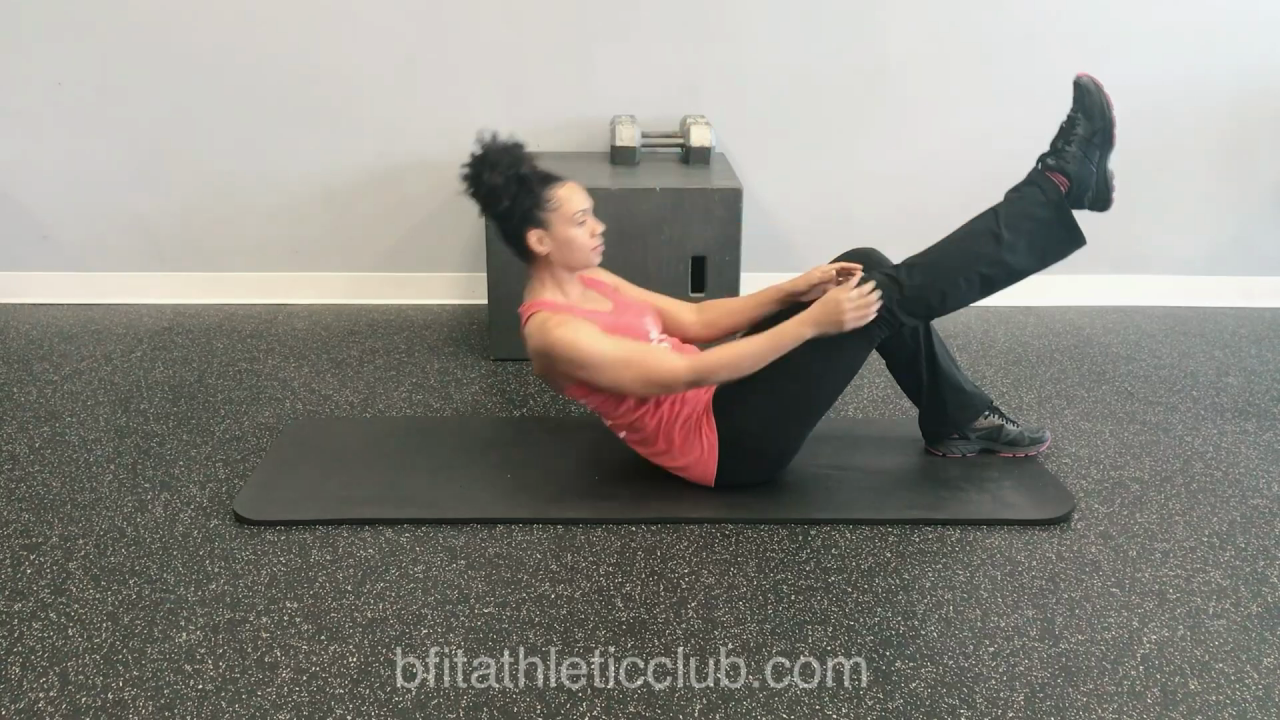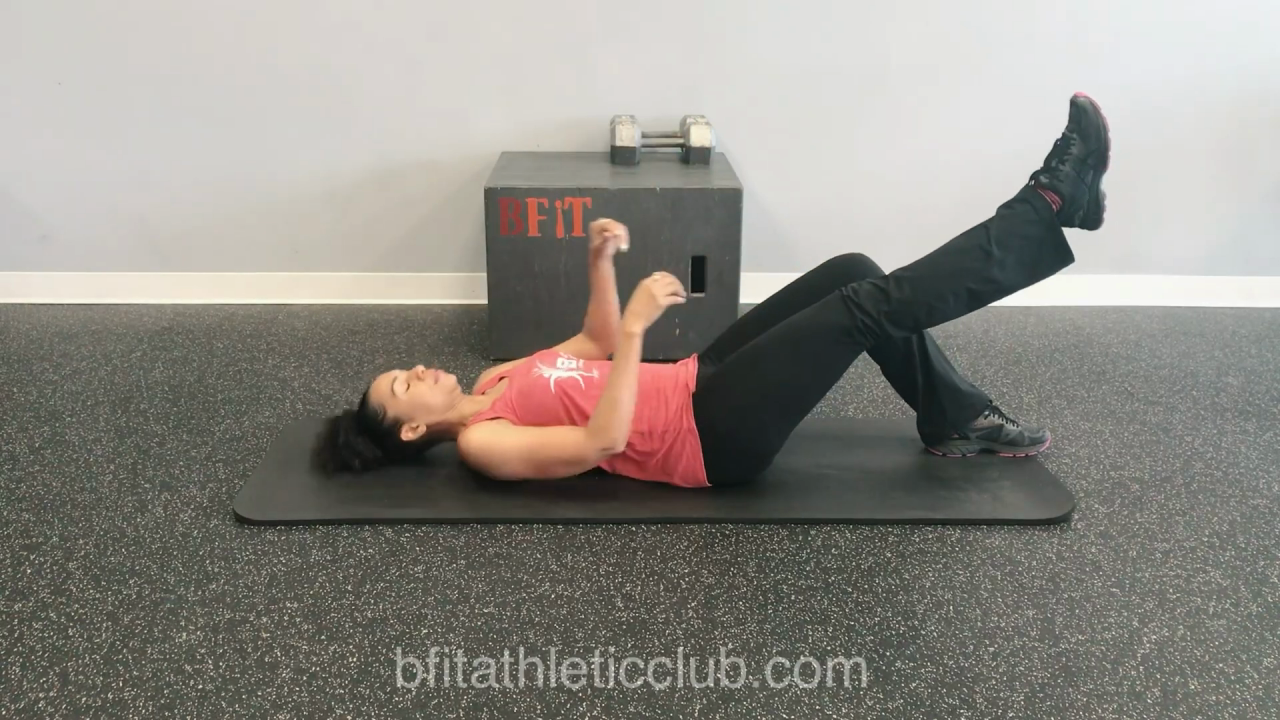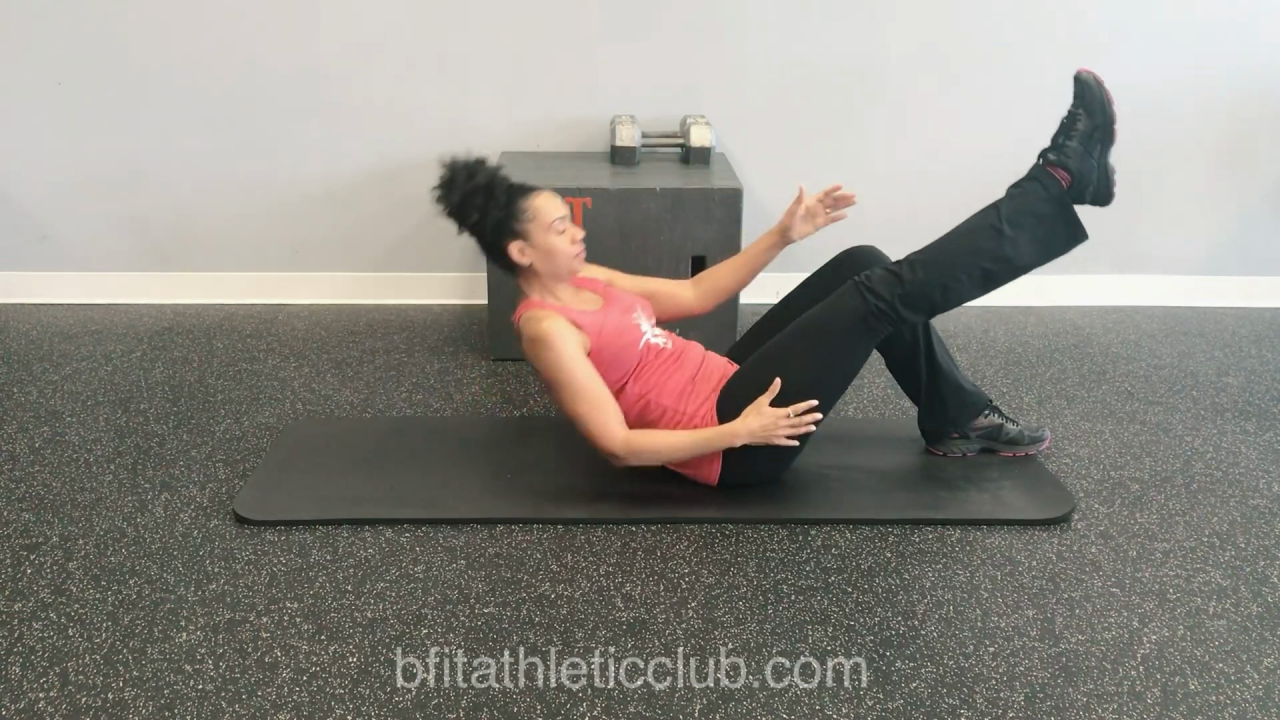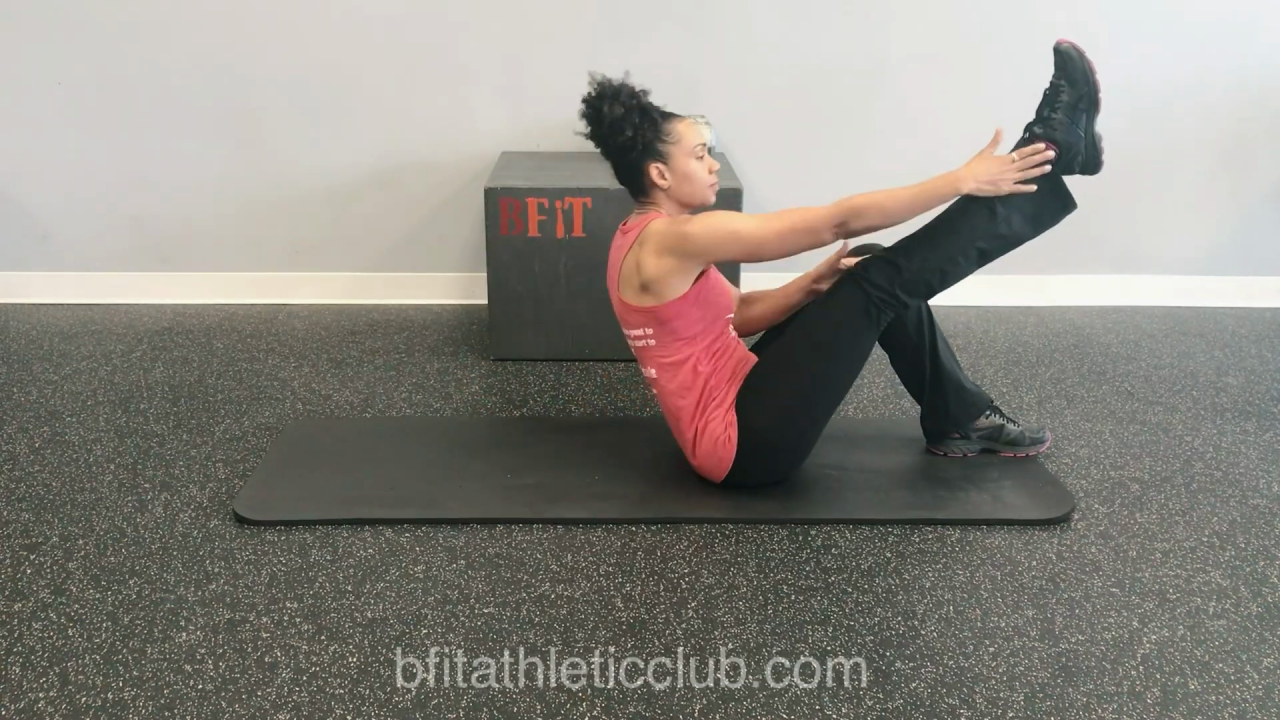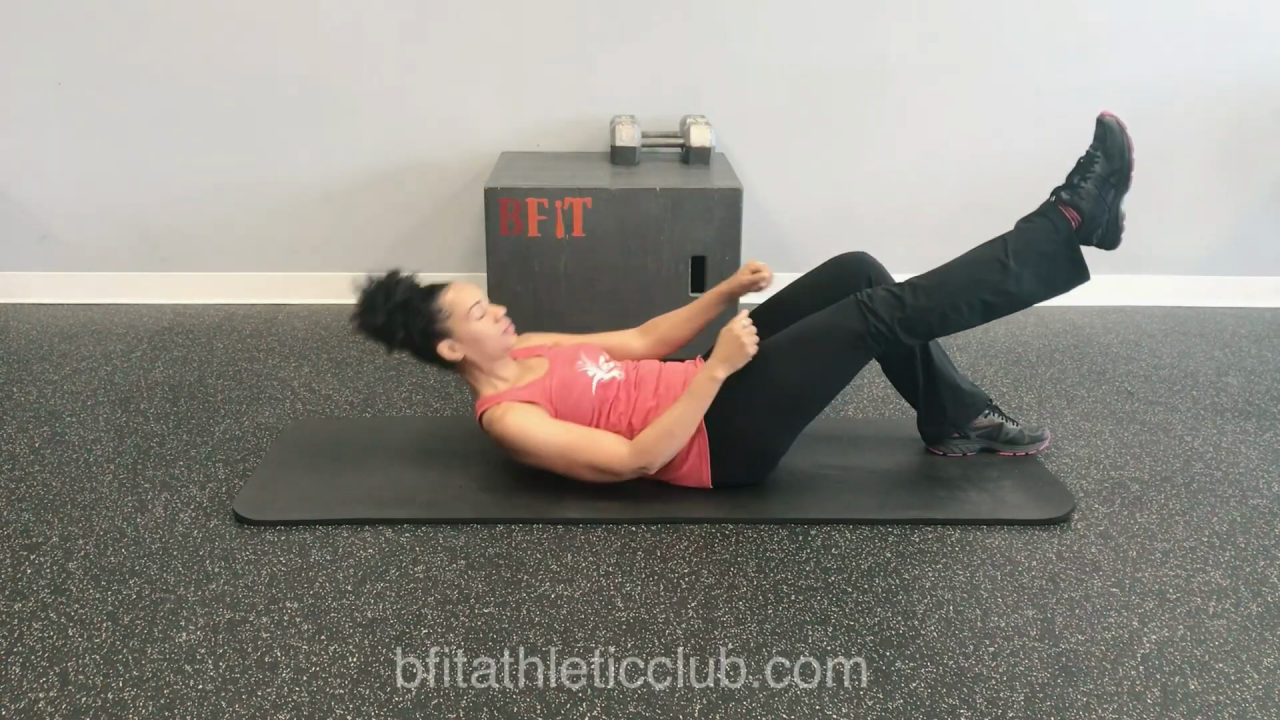
dt=0.7s
person 1, frame 1
left shoulder: (582, 278)
right shoulder: (553, 332)
left elbow: (696, 321)
right elbow: (692, 371)
left wrist: (797, 288)
right wrist: (811, 321)
left hip: (720, 395)
right hip: (727, 441)
left knee: (866, 270)
right knee: (891, 297)
left ankle: (959, 426)
right ankle: (1058, 188)
person 1, frame 2
left shoulder: (493, 385)
right shoulder: (480, 443)
left elbow: (595, 343)
right elbow: (604, 442)
left wrist: (601, 260)
right wrist: (639, 322)
left hip: (695, 386)
right hip: (711, 438)
left knee: (853, 273)
right knee: (869, 309)
left ankle: (956, 422)
right ankle: (1046, 205)
person 1, frame 3
left shoulder: (577, 281)
right shoulder: (546, 325)
left elbow: (688, 294)
right elbow: (617, 443)
left wrist: (780, 232)
right wrist: (740, 433)
left hip: (725, 389)
right hip: (728, 446)
left knee: (861, 266)
right knee: (888, 293)
left ankle: (958, 425)
right ankle: (1059, 179)
person 1, frame 4
left shoulder: (649, 235)
right shoulder: (680, 236)
right elbow: (839, 221)
left wrist: (813, 283)
right wrist: (963, 179)
left hip: (737, 407)
right hip: (747, 441)
left knee: (878, 280)
right knee: (886, 281)
left ankle: (960, 423)
right ankle: (1051, 145)
person 1, frame 5
left shoulder: (523, 353)
right shoulder: (509, 420)
left elbow: (644, 340)
right elbow: (636, 459)
left wrist: (726, 291)
right wrist: (719, 366)
left hip: (704, 395)
right hip: (720, 440)
left knee: (856, 272)
right knee: (881, 315)
left ankle: (957, 422)
right ankle: (1067, 223)
